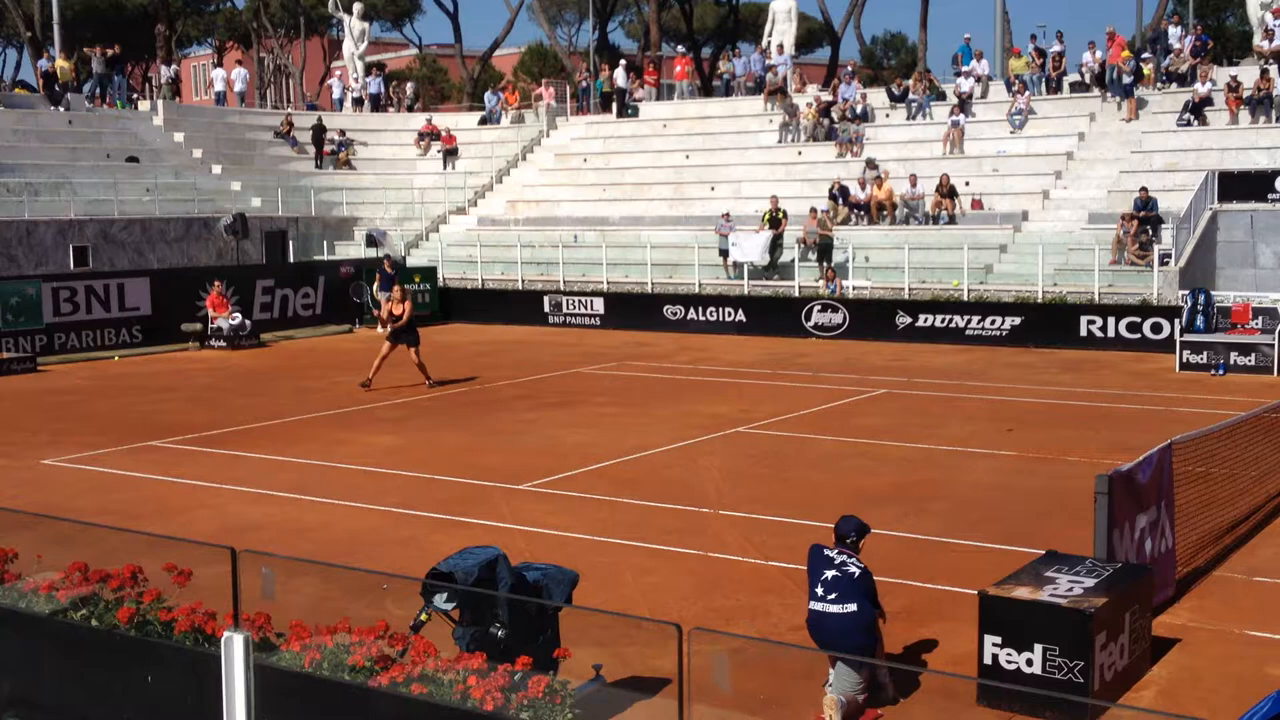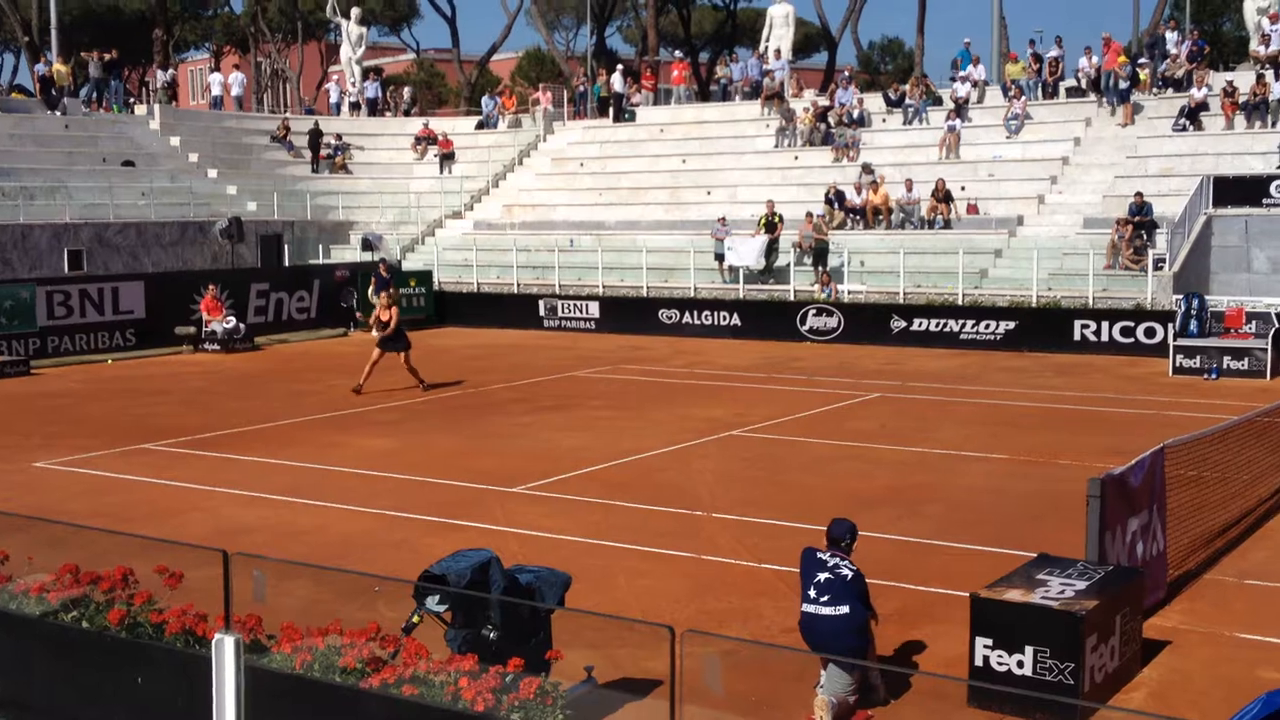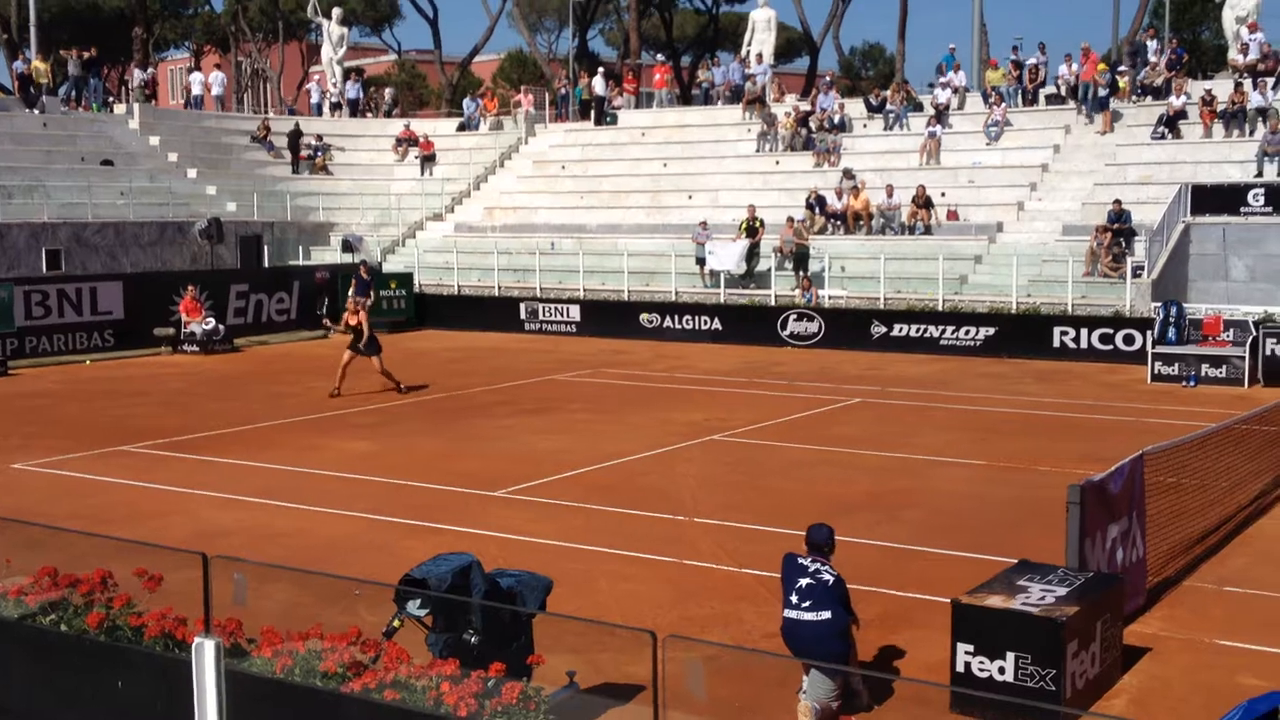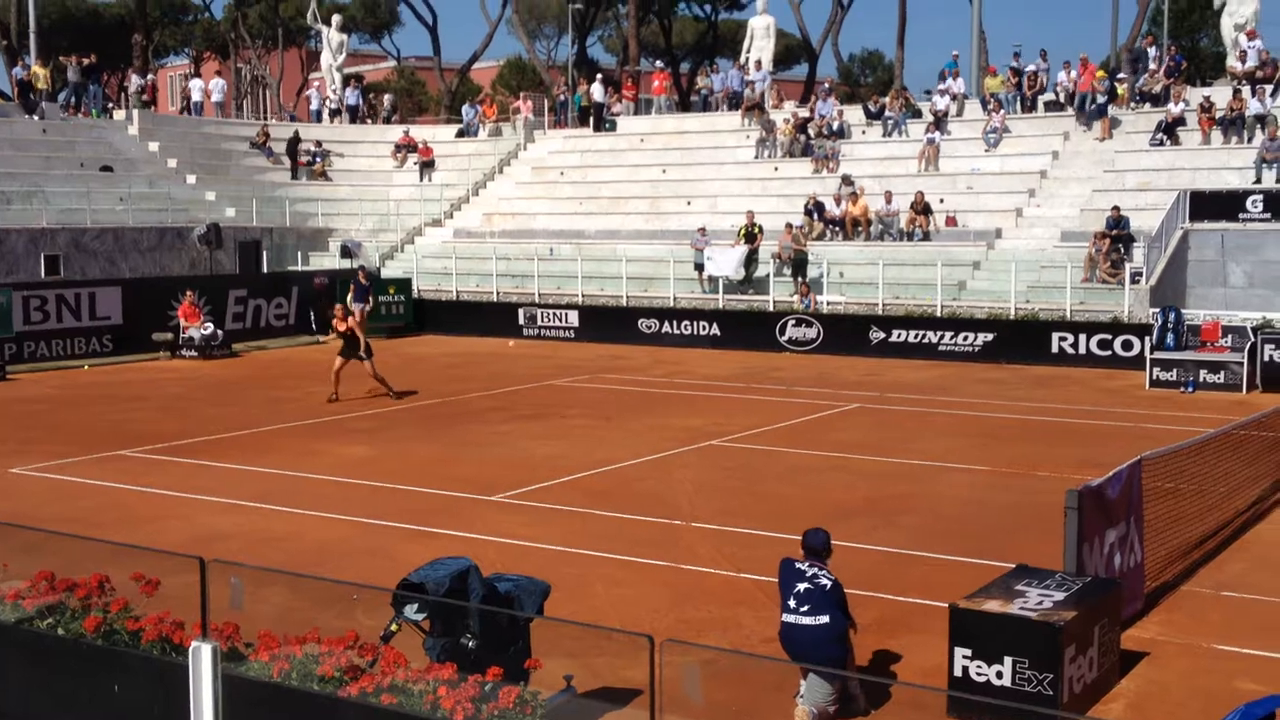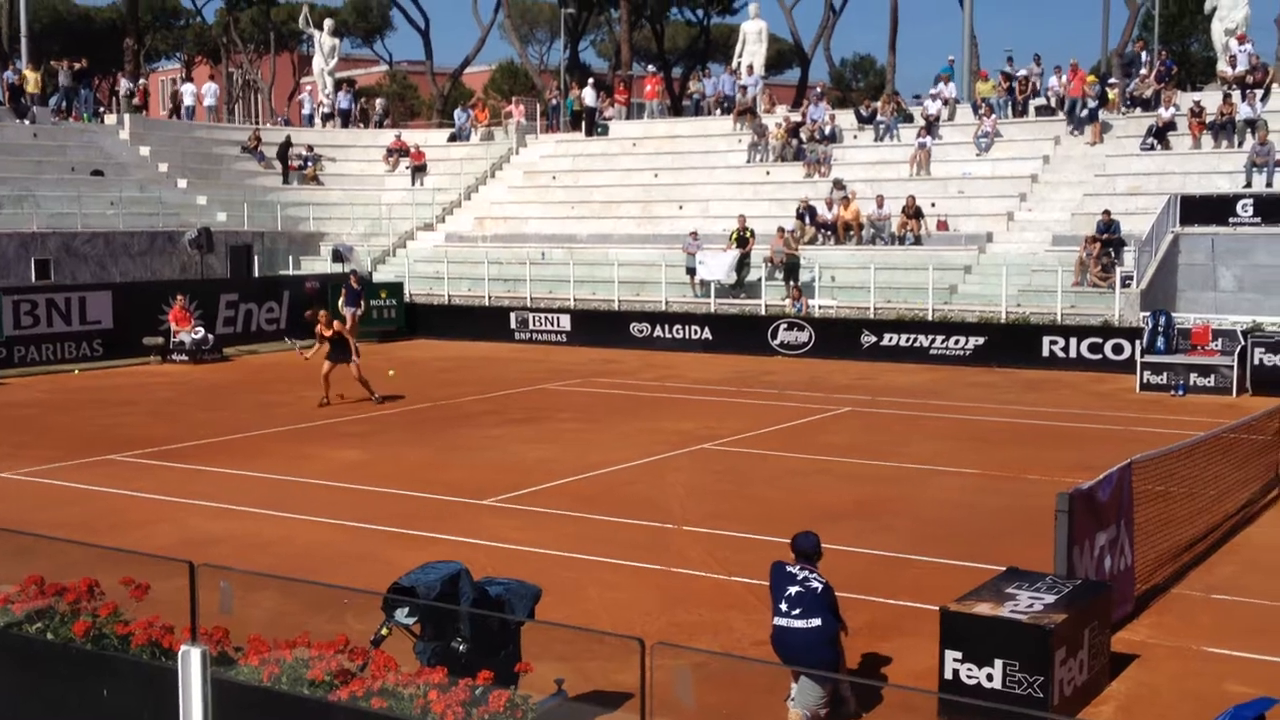
dt=0.1s
person 1, frame 1
left shoulder: (816, 553)
right shoulder: (860, 571)
right elbow: (873, 607)
right wrist: (879, 612)
left hip: (820, 630)
right hip: (852, 636)
left ankle: (835, 682)
right ankle: (840, 700)
person 1, frame 2
left shoulder: (808, 556)
right shoulder: (853, 574)
right elbow: (865, 609)
right wrist: (871, 613)
left hip: (812, 632)
right hip: (844, 639)
left ankle: (826, 683)
right ankle: (831, 701)
person 1, frame 3
left shoulder: (789, 562)
right shoulder: (834, 579)
right elbow: (846, 614)
right wrist: (853, 618)
left hip: (795, 638)
right hip: (827, 644)
left ankle: (809, 688)
person 1, frame 4
left shoulder: (786, 566)
right shoulder: (831, 583)
right elbow: (844, 619)
right wrist: (850, 622)
left hip: (792, 642)
right hip: (825, 648)
left ankle: (806, 693)
person 1, frame 5
left shoulder: (777, 570)
right shoulder: (822, 586)
right elbow: (835, 621)
right wrist: (840, 626)
left hip: (785, 647)
right hip: (817, 651)
left ankle: (798, 696)
